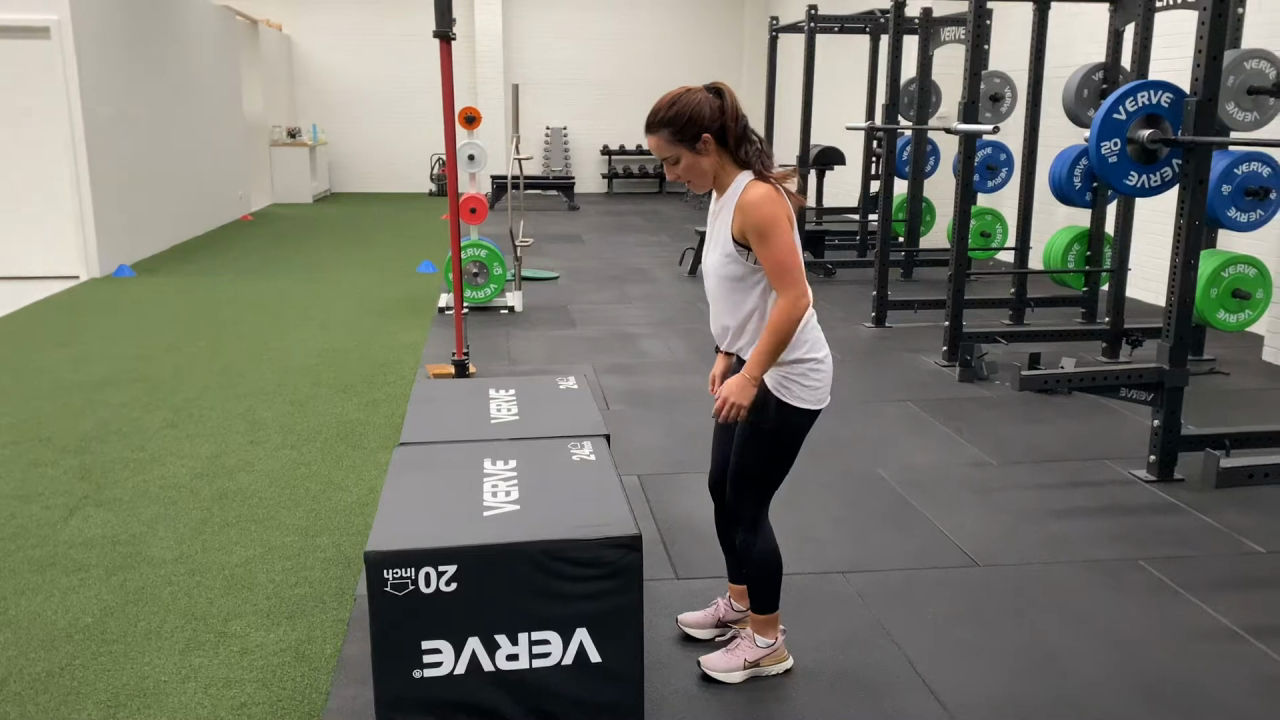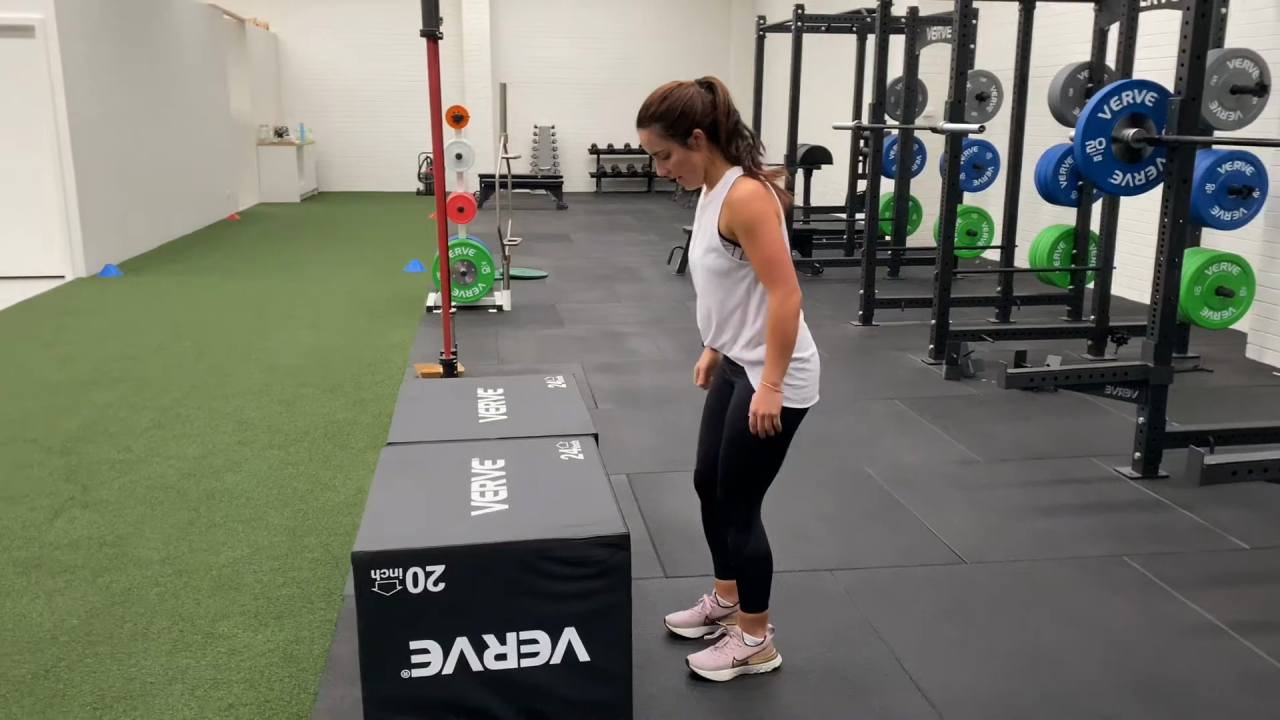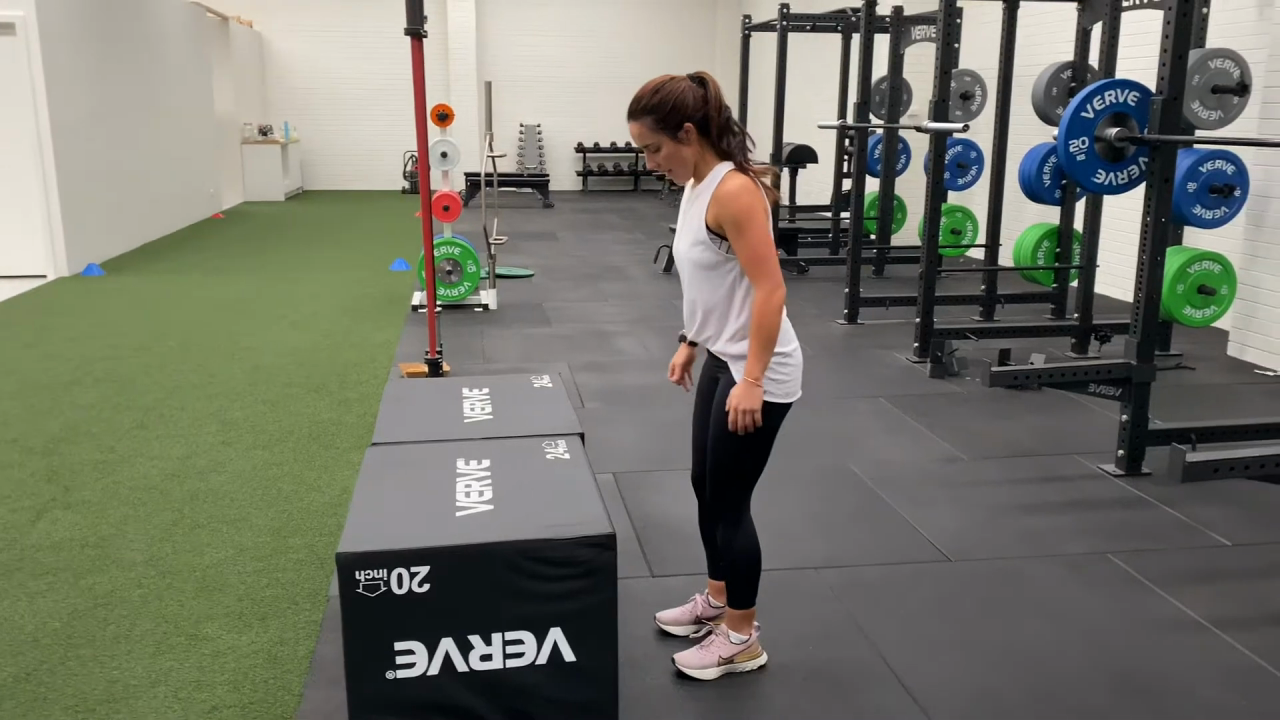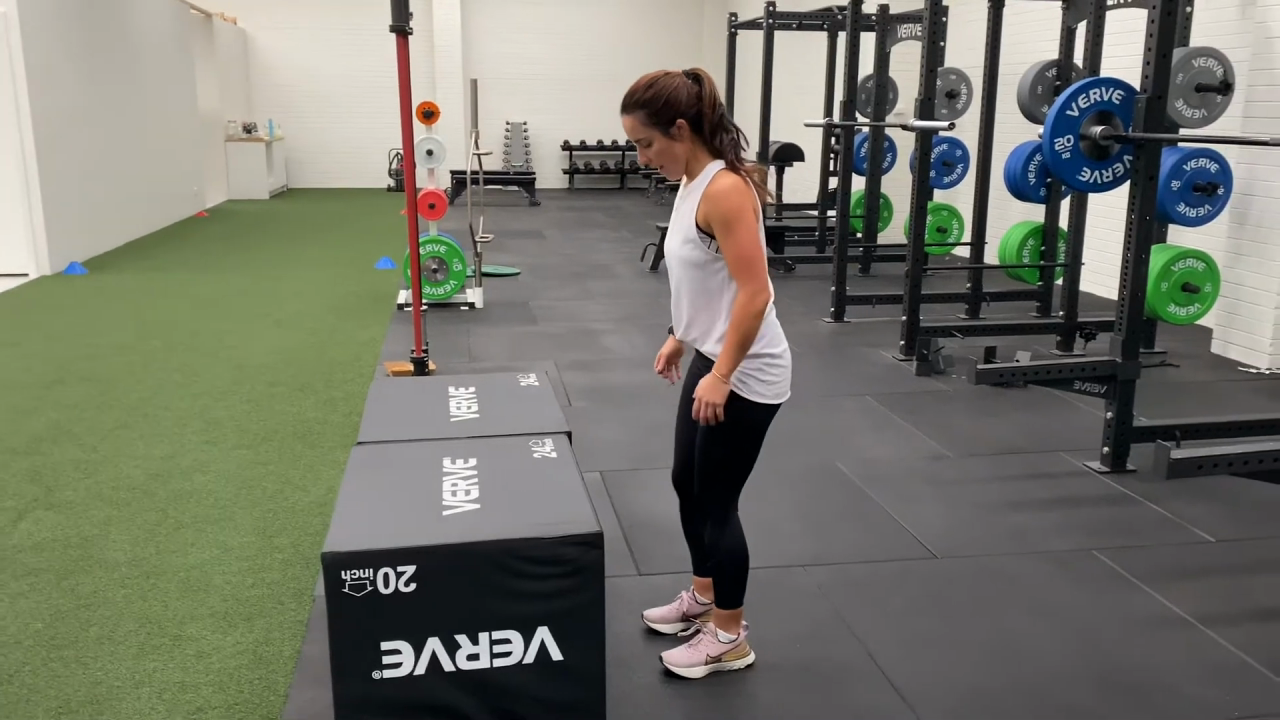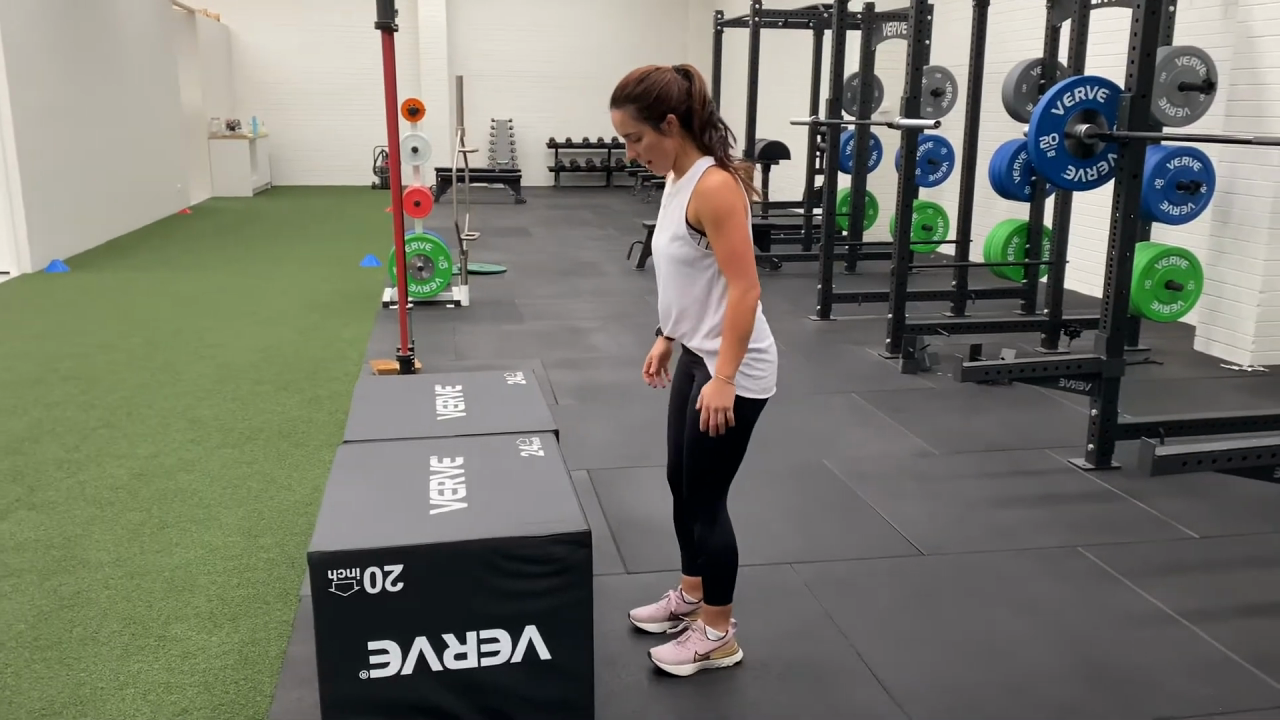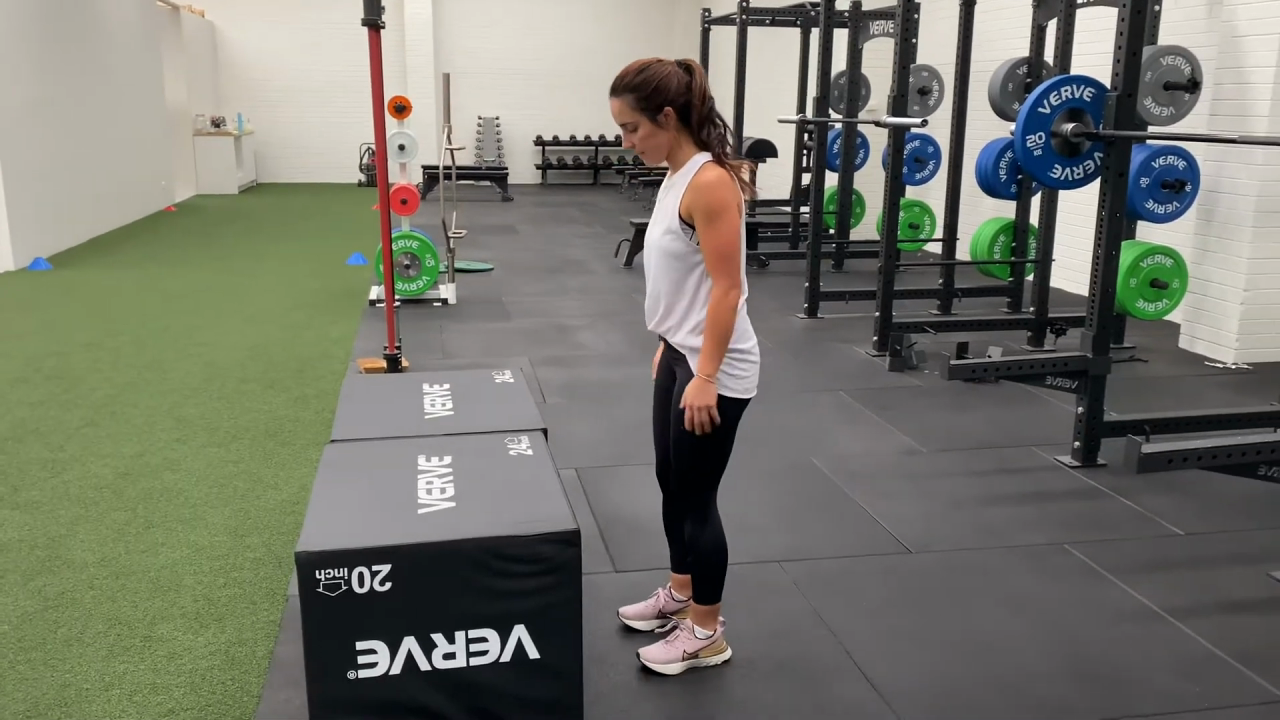
dt=0.3s
person 1, frame 1
left shoulder: (757, 200)
right shoulder: (723, 196)
left elbow: (793, 298)
left wrist: (750, 377)
right wrist: (727, 355)
left hip: (786, 378)
right hip: (753, 366)
left knee: (747, 504)
right knee: (723, 490)
left ankle: (767, 642)
right ankle: (739, 604)
person 1, frame 2
left shoulder: (745, 196)
right shoulder: (712, 192)
left elbow: (785, 296)
left wrist: (771, 387)
right wrist: (713, 350)
left hip: (772, 375)
right hip: (738, 365)
left knee: (738, 502)
right knee: (709, 485)
left ankle: (755, 640)
right ankle: (726, 600)
person 1, frame 3
left shoulder: (734, 190)
right shoulder: (697, 187)
left elbow: (769, 290)
left wrist: (752, 382)
right wrist: (690, 343)
left hip: (756, 372)
right hip: (723, 360)
left knee: (729, 500)
right knee: (706, 487)
left ankle: (742, 639)
right ankle: (717, 600)
person 1, frame 4
left shoulder: (724, 190)
right shoulder: (693, 183)
left elbow: (754, 292)
left wrist: (721, 378)
right wrist: (680, 336)
left hip: (745, 373)
right hip: (711, 358)
left knee: (716, 499)
right knee: (687, 484)
left ankle: (729, 637)
right ankle: (703, 596)
person 1, frame 5
left shoulder: (714, 186)
right shoulder: (679, 181)
left elbow: (744, 289)
left wrist: (723, 380)
right wrist: (667, 339)
left hip: (731, 370)
right hip: (697, 358)
left knee: (705, 497)
right knee: (682, 485)
left ankle: (717, 635)
right ankle: (692, 595)
person 1, frame 6
left shoulder: (710, 182)
right shoulder: (677, 175)
left elbow: (727, 288)
left wrist: (705, 379)
left hip: (712, 369)
right hip: (681, 355)
left knee: (696, 496)
right knee: (671, 484)
left ankle: (706, 632)
right ankle: (680, 593)
